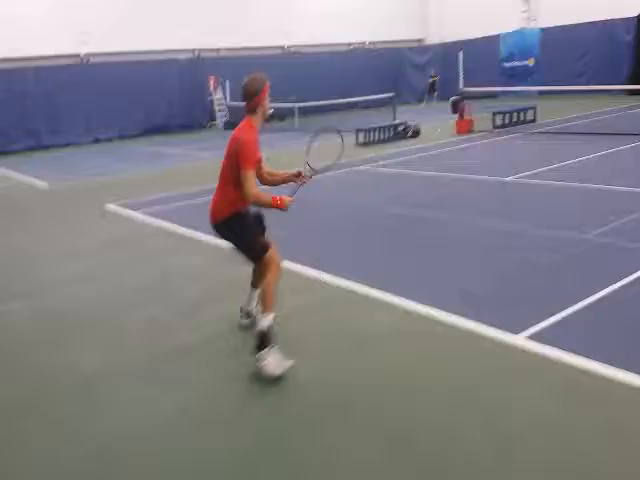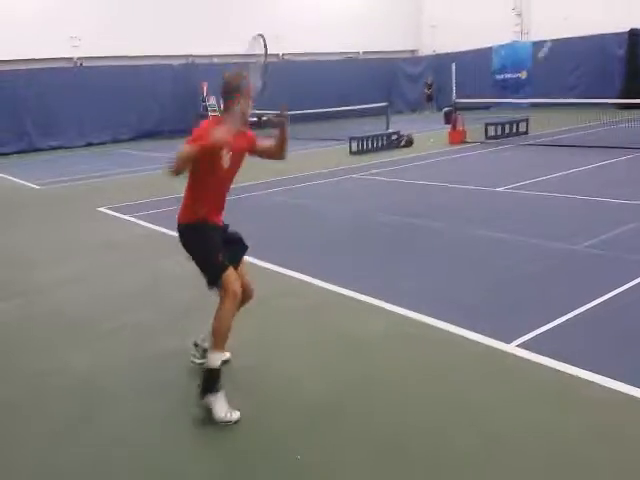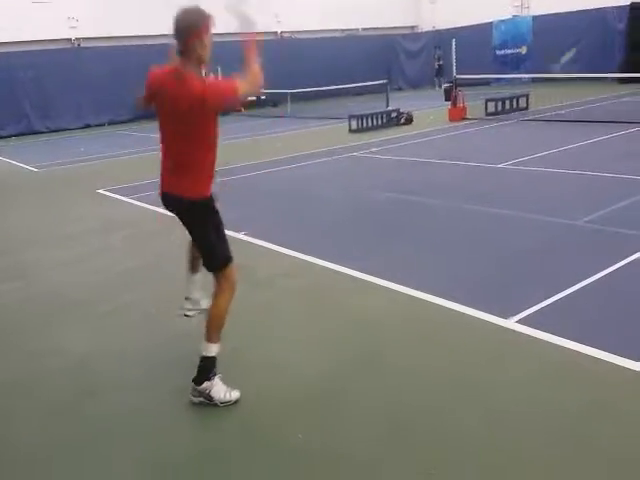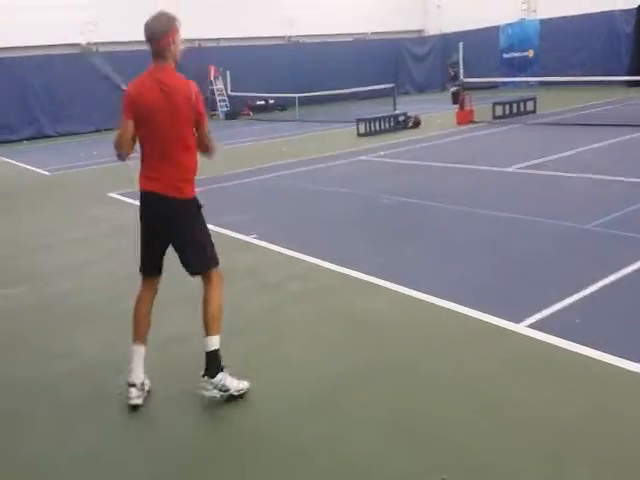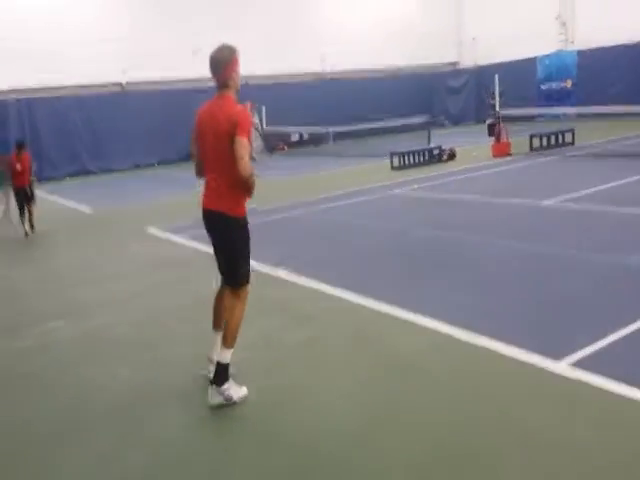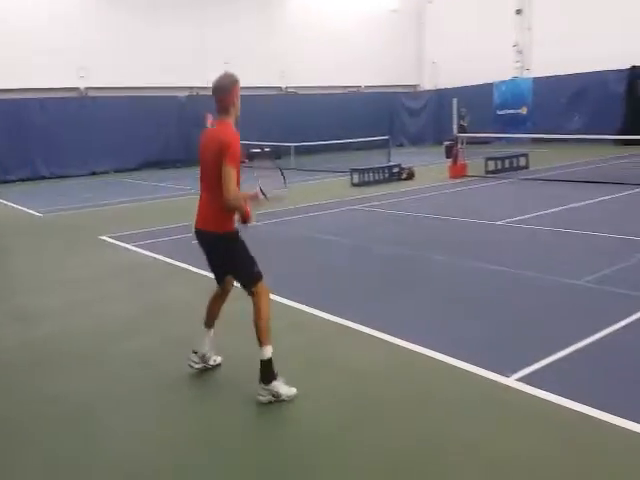
dt=0.5s
person 1, frame 1
left shoulder: (248, 133)
right shoulder: (246, 138)
left elbow: (264, 177)
right elbow: (250, 193)
left wrist: (290, 176)
right wrist: (278, 202)
left hip: (233, 210)
right hip: (229, 215)
left knee: (264, 250)
right knee: (273, 261)
left ankle: (250, 310)
right ankle: (265, 347)
person 1, frame 2
left shoulder: (243, 135)
right shoulder: (208, 130)
left elbow: (277, 153)
right elbow: (176, 168)
left wrist: (282, 128)
right wrist: (210, 142)
left hip: (215, 222)
right hip: (195, 225)
left knee: (245, 288)
right knee: (231, 290)
left ankle: (210, 345)
right ankle: (210, 388)
person 1, frame 3
left shoulder: (159, 76)
right shoulder: (208, 92)
right elbow: (251, 88)
right wrist: (254, 55)
left hip: (170, 188)
right hip: (193, 195)
left knee: (202, 233)
right knee: (227, 280)
left ankle: (194, 293)
right ankle: (204, 380)
person 1, frame 4
left shoulder: (134, 90)
right shoulder: (188, 89)
left elbow: (122, 149)
right elbow: (208, 148)
left hip: (150, 196)
right hip: (180, 198)
left knee: (149, 282)
right knee: (211, 277)
left ankle: (136, 379)
right ankle: (213, 371)
person 1, frame 5
left shoulder: (202, 113)
right shoulder: (239, 114)
left elbow: (199, 168)
right elbow: (244, 170)
right wrist: (251, 184)
left hip: (210, 209)
right hip: (230, 212)
left knee: (228, 281)
right knee: (239, 293)
left ankle: (218, 354)
right ankle: (221, 382)
person 1, frame 6
left shoulder: (208, 135)
right shoulder: (230, 138)
right elbow: (229, 197)
left wrist: (241, 198)
right wrist: (245, 210)
left hip: (204, 227)
right hip: (220, 230)
left knee: (225, 285)
right knee: (259, 291)
left ankle: (202, 353)
right ankle: (267, 379)
